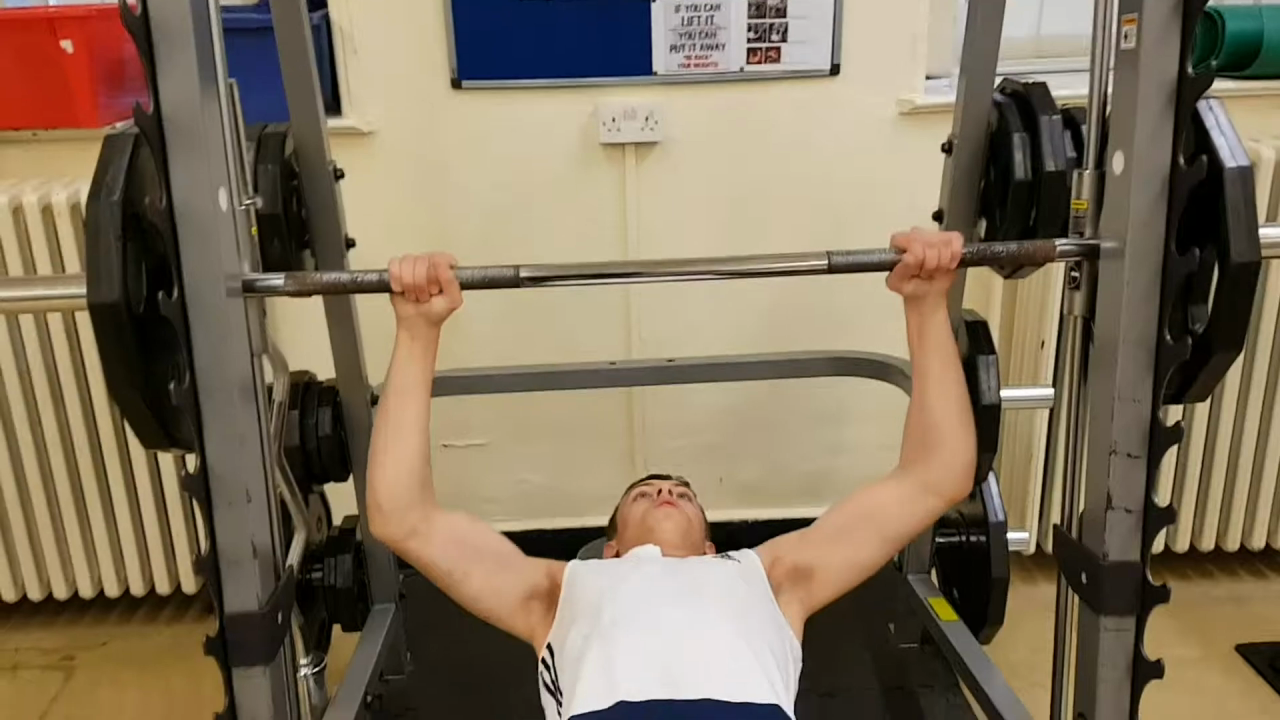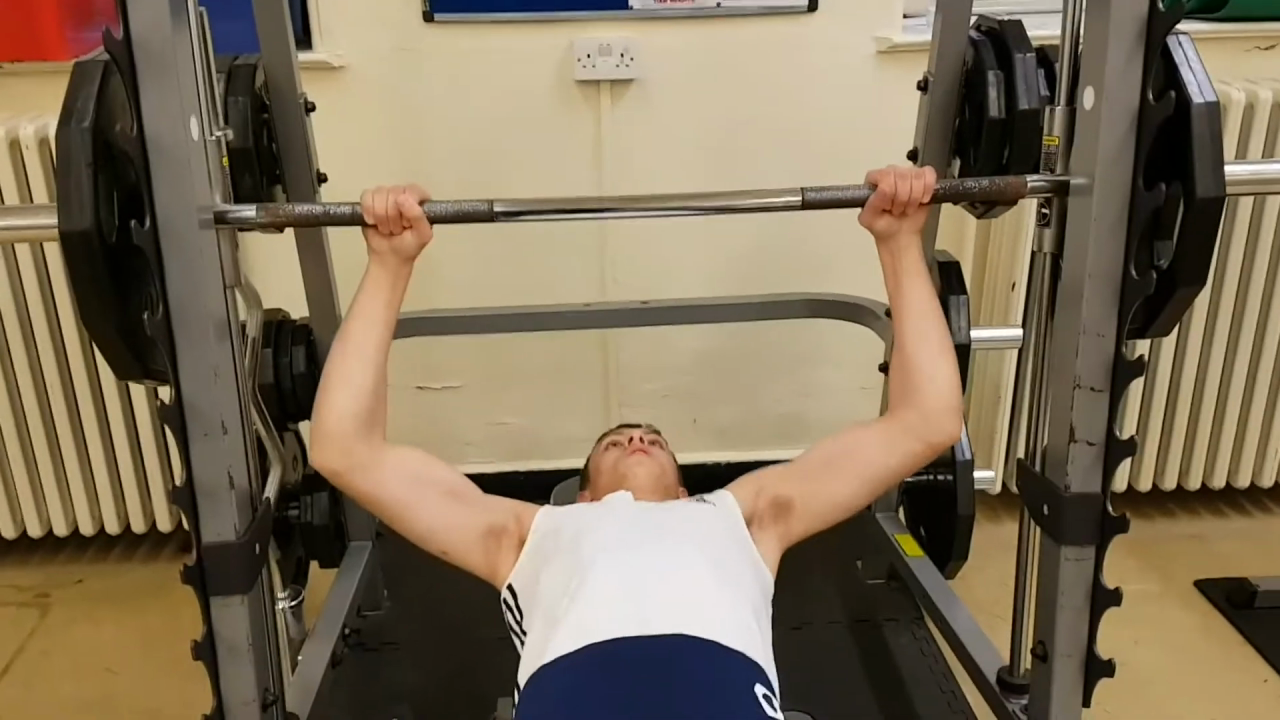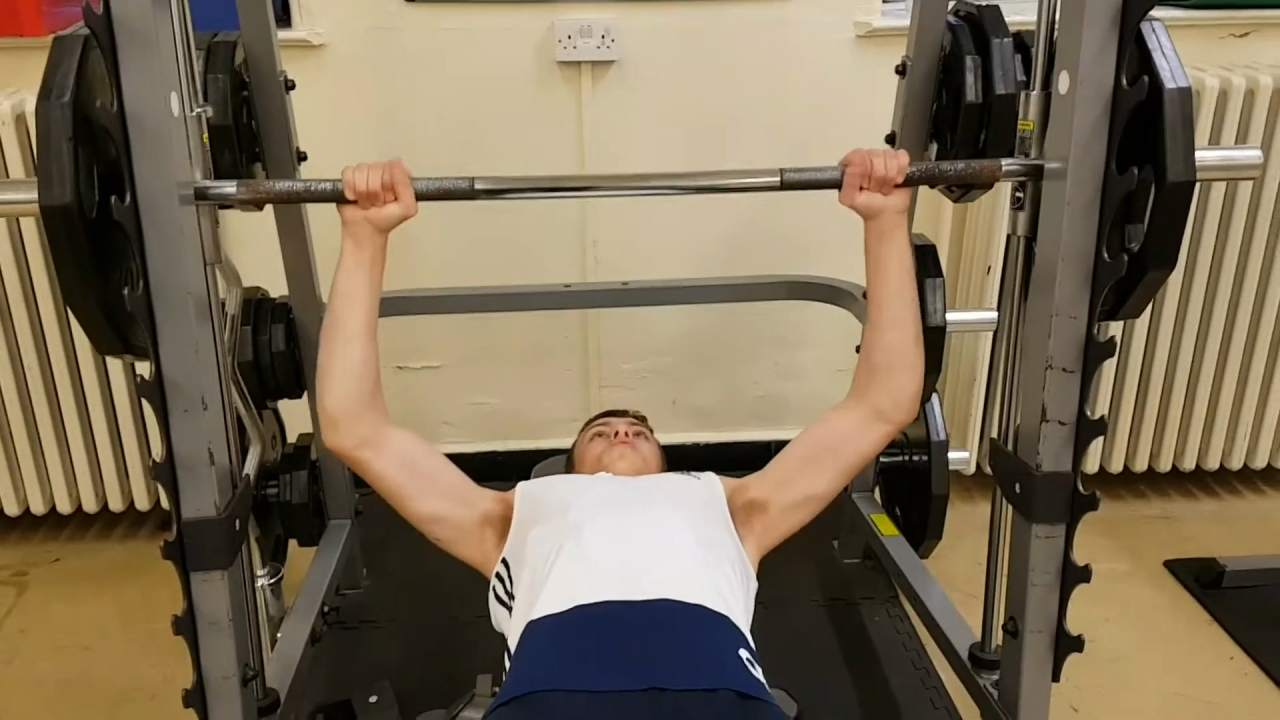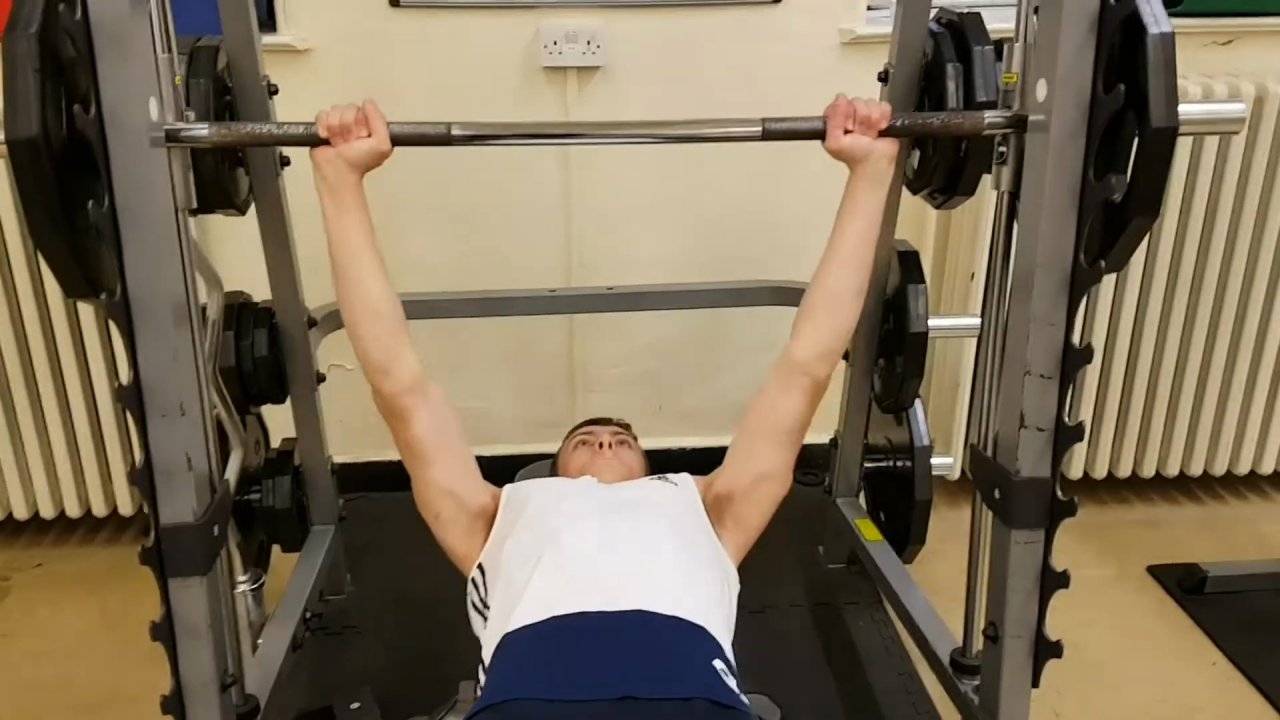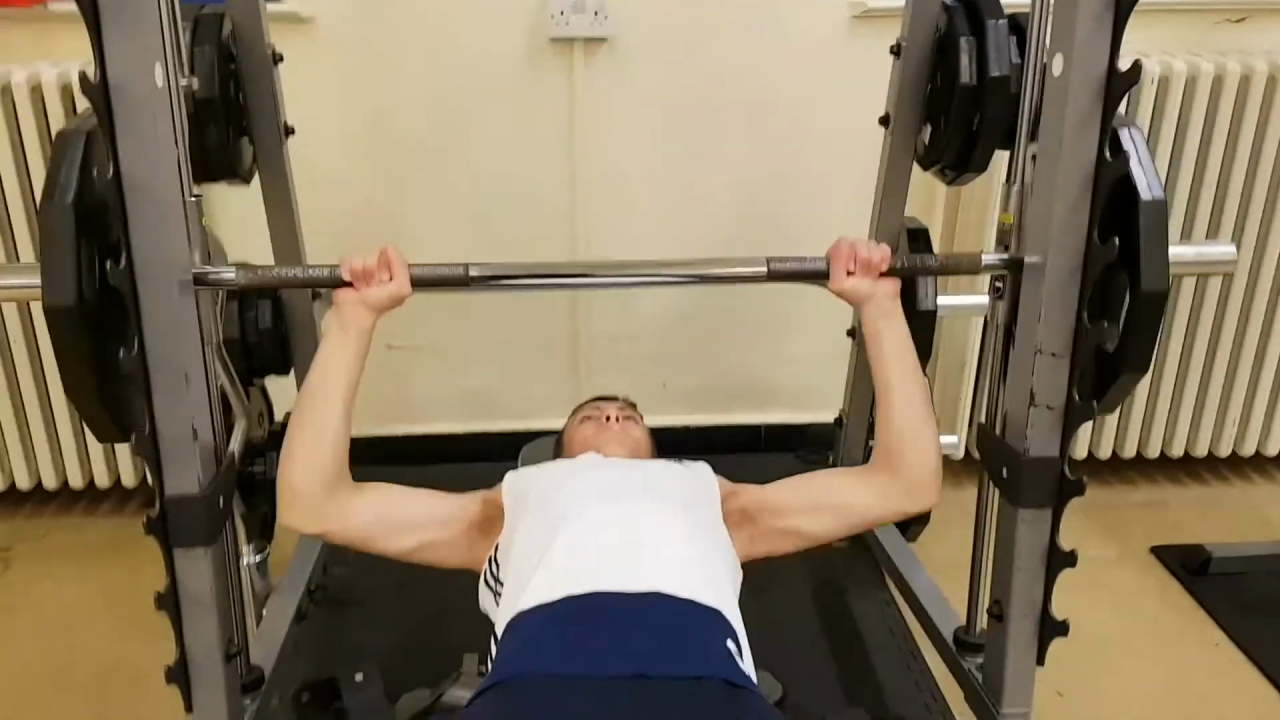
dt=0.7s
person 1, frame 1
left shoulder: (764, 576)
right shoulder: (566, 590)
left elbow: (935, 478)
right elbow: (402, 515)
left wrist: (927, 304)
right wrist: (418, 328)
person 1, frame 2
left shoulder: (739, 514)
right shoulder: (531, 532)
left elbow: (928, 421)
right elbow: (344, 448)
left wrist: (899, 241)
right wrist: (390, 261)
person 1, frame 3
left shoulder: (721, 501)
right shoulder: (520, 512)
left elbow: (882, 406)
right elbow: (354, 428)
left wrist: (885, 219)
right wrist: (364, 235)
person 1, frame 4
left shoulder: (701, 507)
right shoulder: (502, 516)
left elbow: (805, 366)
right elbow: (400, 381)
left wrist: (869, 169)
right wrist: (341, 175)
person 1, frame 5
left shoulder: (709, 495)
right shoulder: (512, 501)
left elbow: (907, 485)
right elbow: (310, 503)
left wrist: (879, 308)
right wrist: (352, 322)
